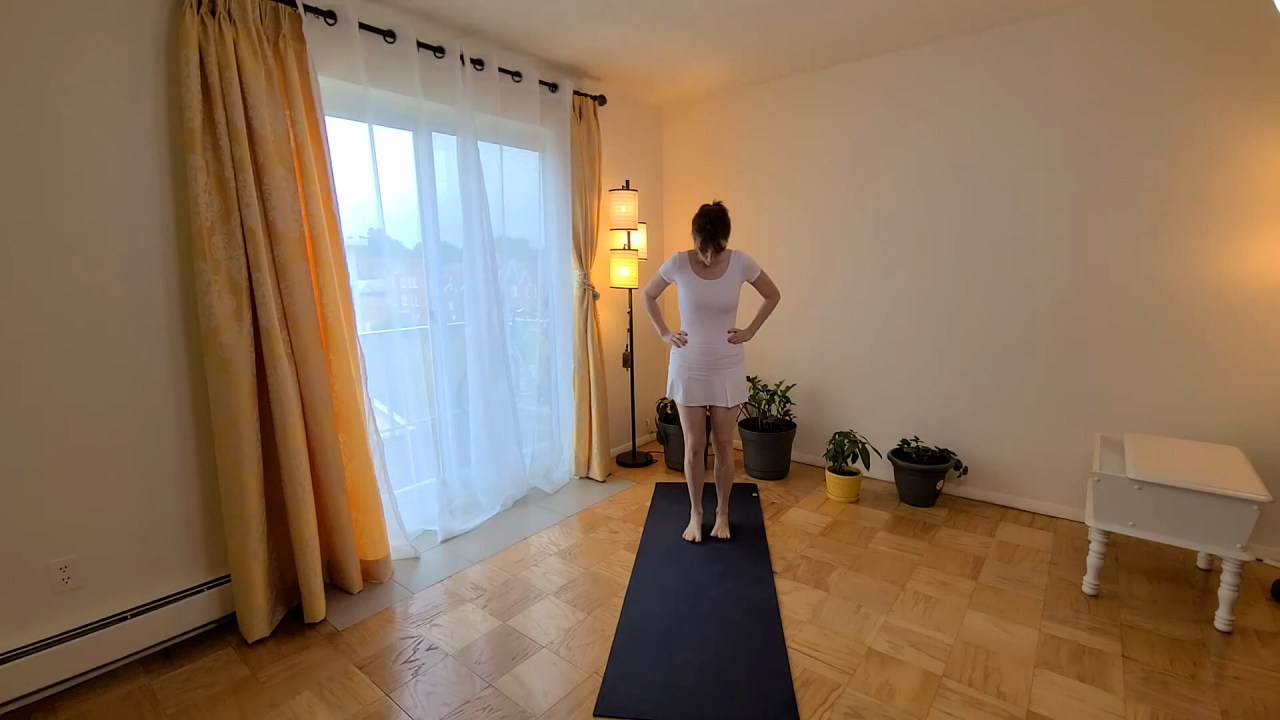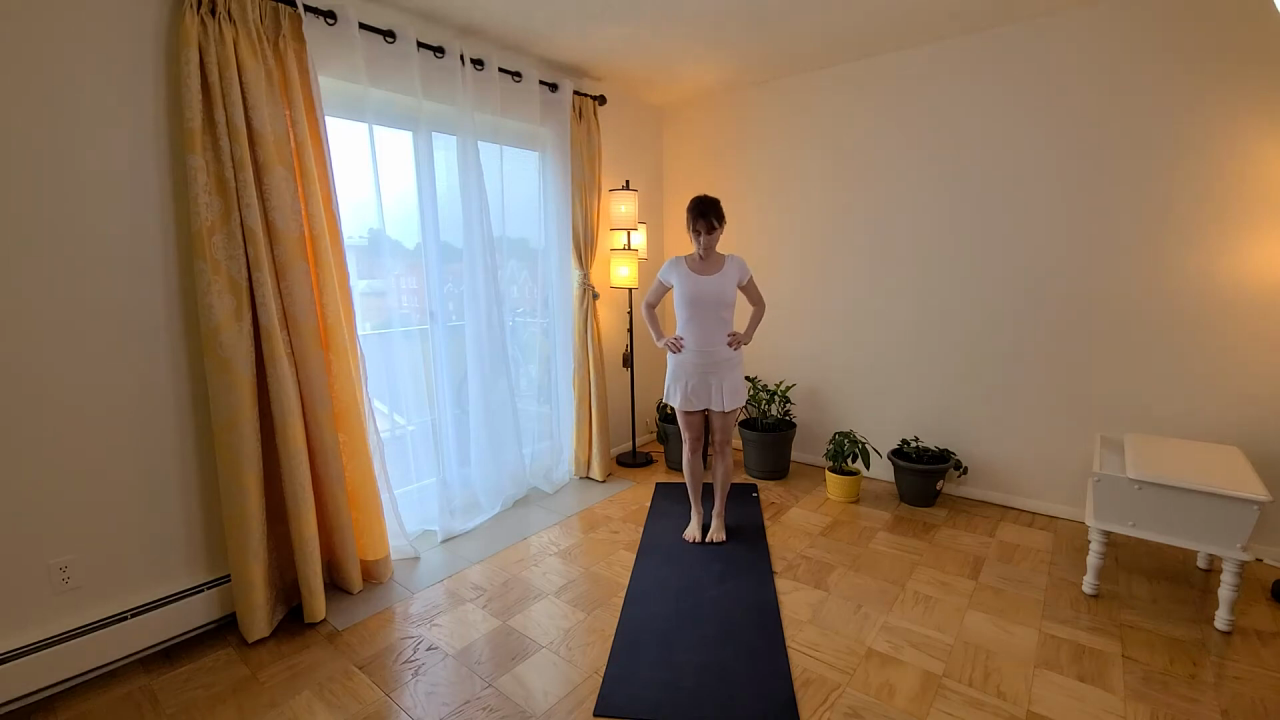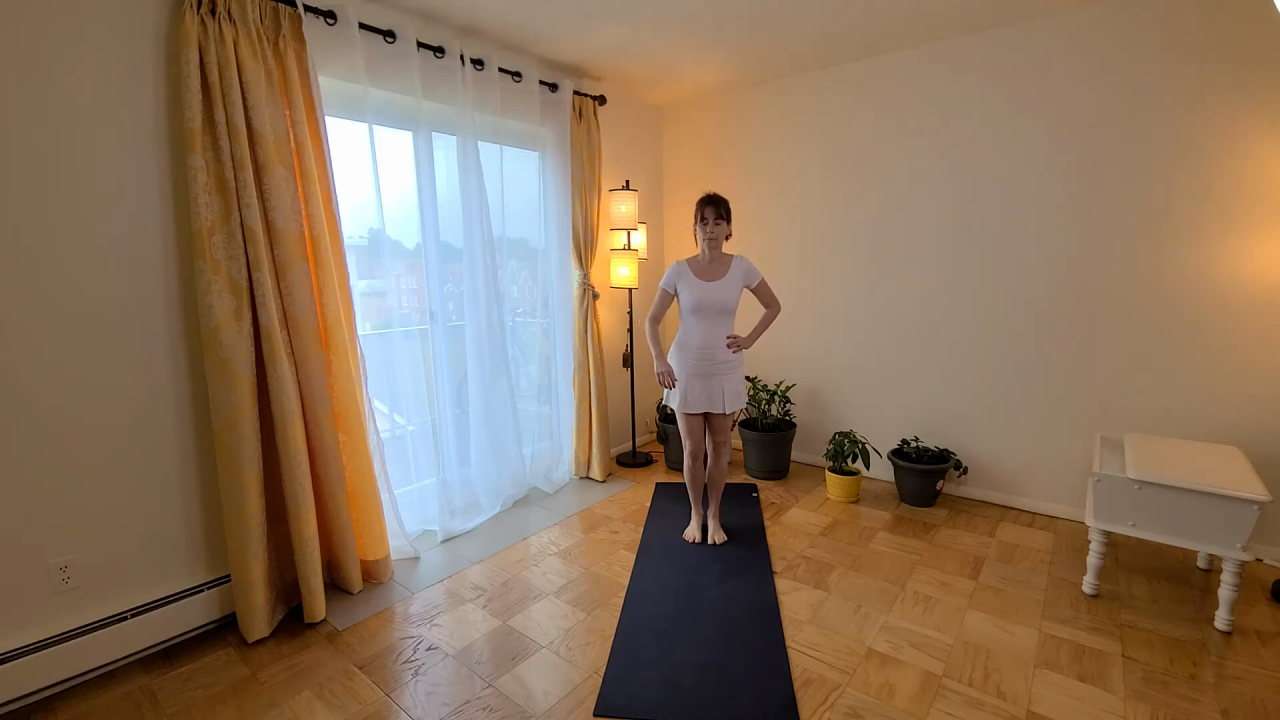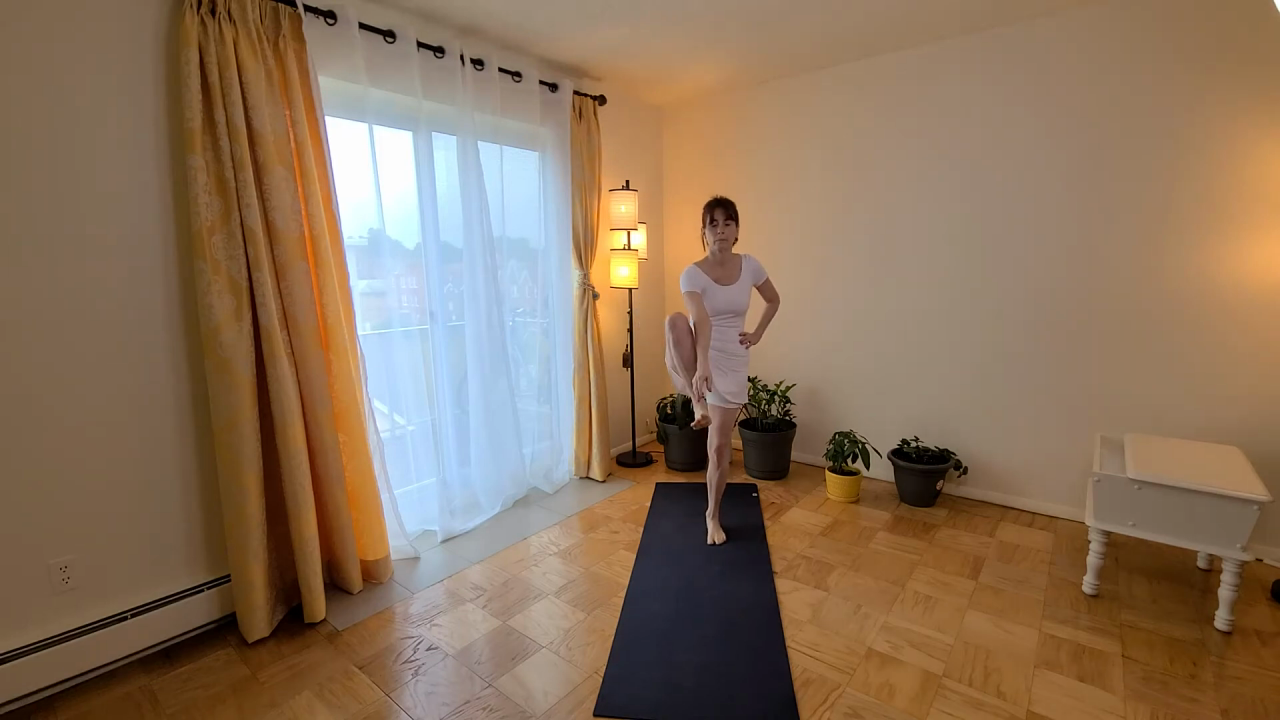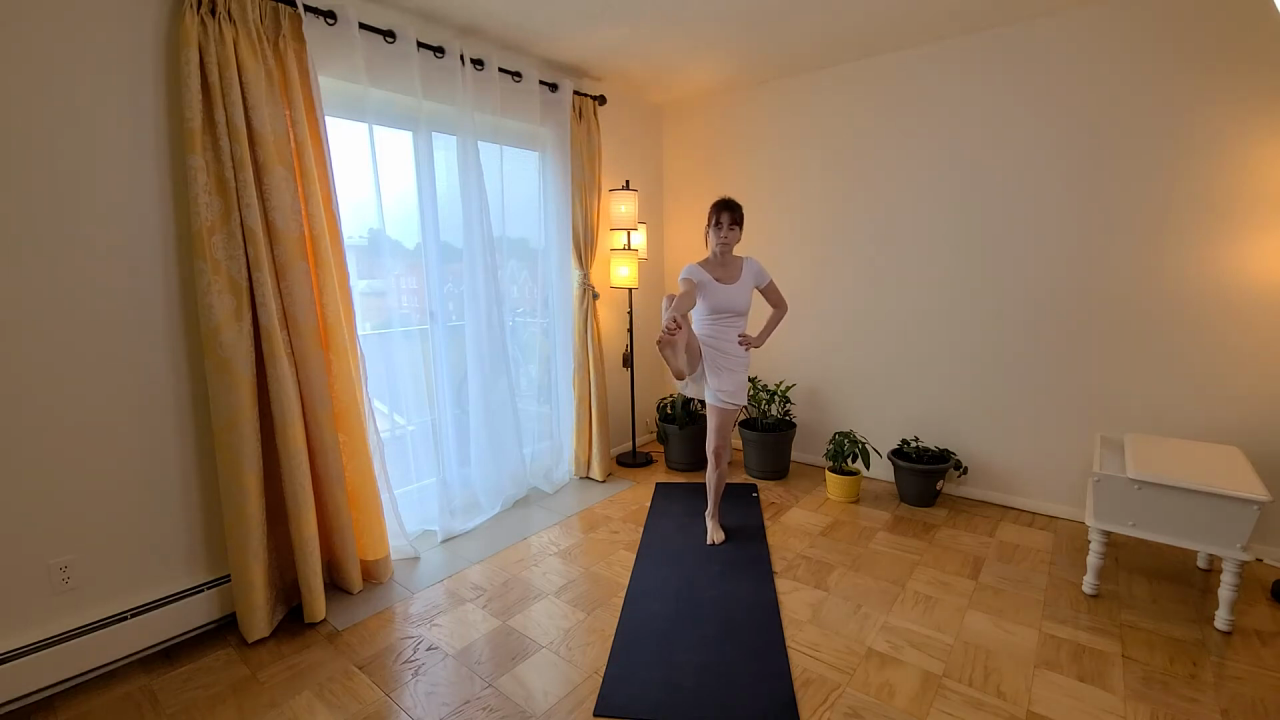
dt=1s
person 1, frame 1
left shoulder: (741, 263)
right shoulder: (678, 264)
left elbow: (773, 295)
right elbow: (648, 296)
left wrist: (750, 331)
right wrist: (664, 333)
left hip: (726, 368)
right hip: (688, 367)
left knee: (722, 443)
right knee: (694, 445)
left ankle: (722, 514)
right ankle: (695, 513)
person 1, frame 2
left shoulder: (735, 265)
right shoulder: (674, 267)
left elbow: (759, 305)
right elbow: (648, 305)
left wrist: (747, 335)
right wrist: (659, 339)
left hip: (725, 369)
right hip: (686, 368)
left knee: (722, 444)
right knee: (692, 444)
left ankle: (719, 516)
right ankle: (696, 513)
person 1, frame 3
left shoulder: (741, 268)
right shoulder: (678, 271)
left elbow: (773, 307)
right elbow: (653, 321)
left wrist: (750, 340)
right wrist: (659, 360)
left hip: (725, 372)
right hip: (686, 372)
left knee: (719, 447)
right knee: (693, 451)
left ankle: (714, 515)
right ankle: (696, 514)
person 1, frame 4
left shoulder: (750, 266)
right shoulder: (692, 274)
left elbow: (773, 300)
right elbow: (701, 320)
left wrist: (756, 335)
right wrist: (702, 363)
left hip: (731, 365)
right hip: (694, 358)
left knee: (720, 446)
right knee: (676, 321)
left ankle: (713, 515)
right ankle: (697, 399)
person 1, frame 5
left shoulder: (751, 268)
right shoulder: (694, 272)
left elbow: (780, 306)
right elbow: (685, 297)
left wrist: (759, 339)
right wrist: (673, 316)
left hip: (730, 365)
right hip: (695, 358)
left knee: (718, 448)
right knee: (670, 302)
left ankle: (712, 515)
right ankle: (675, 353)
